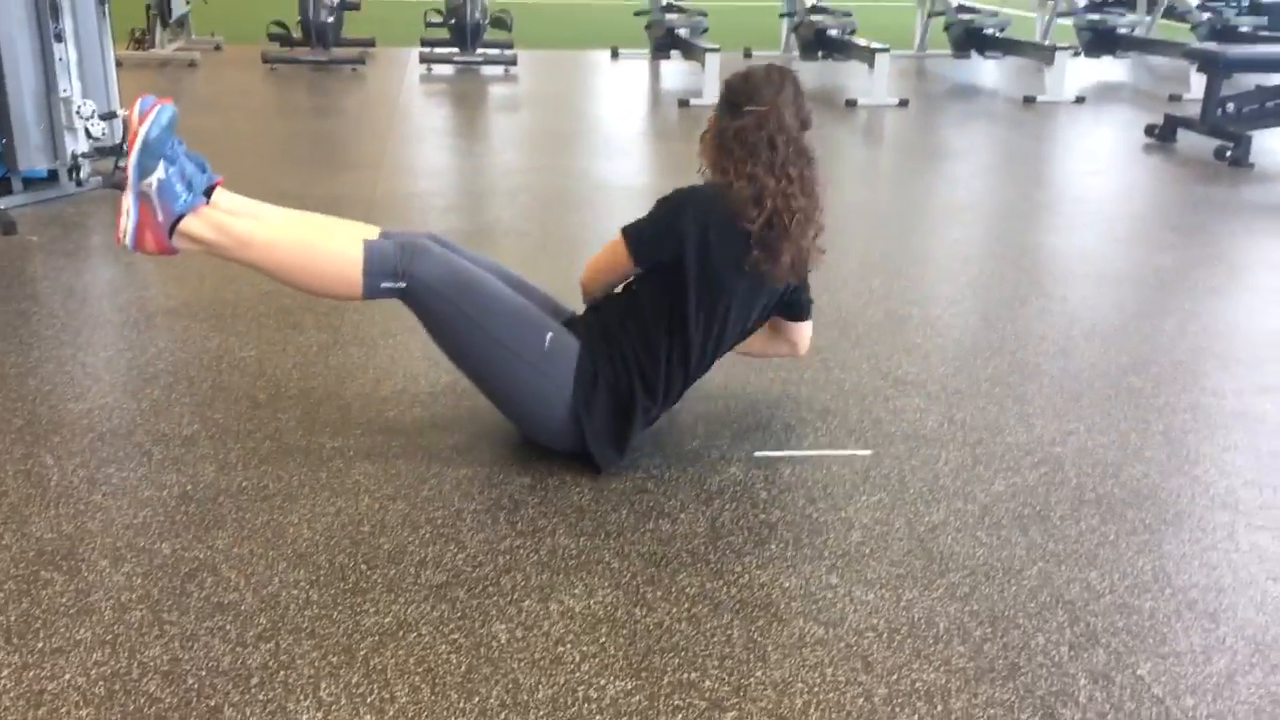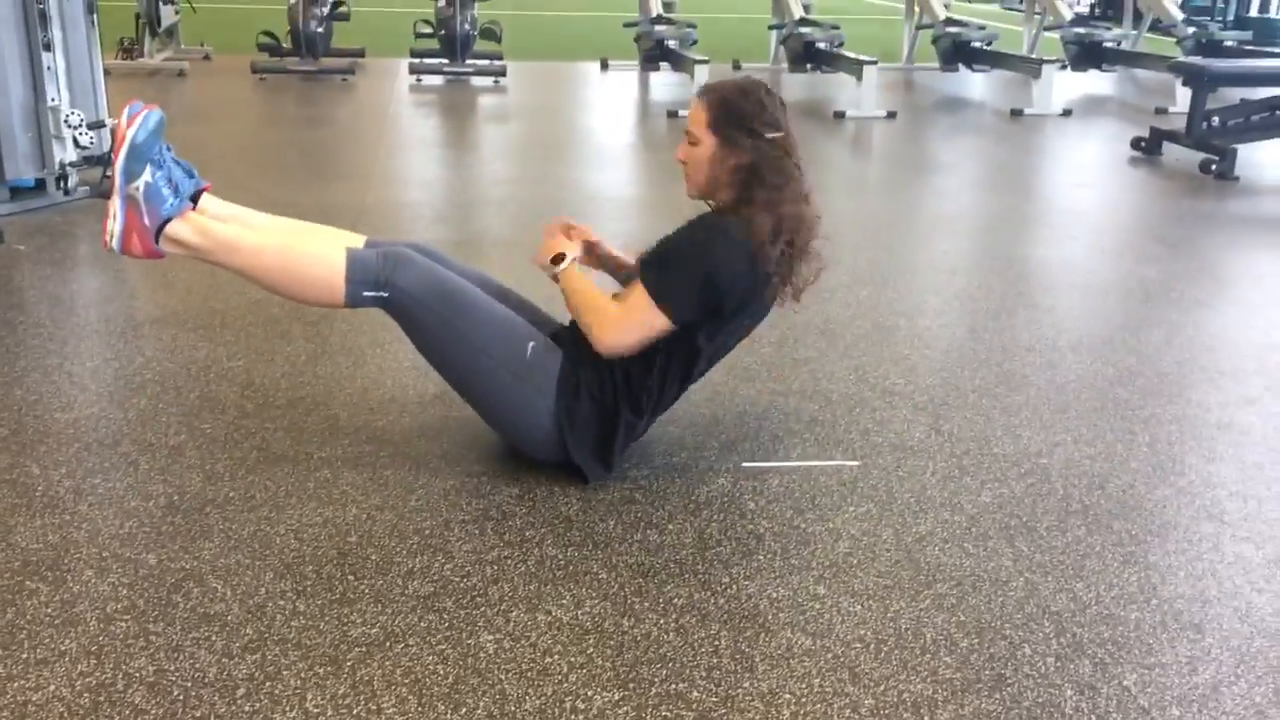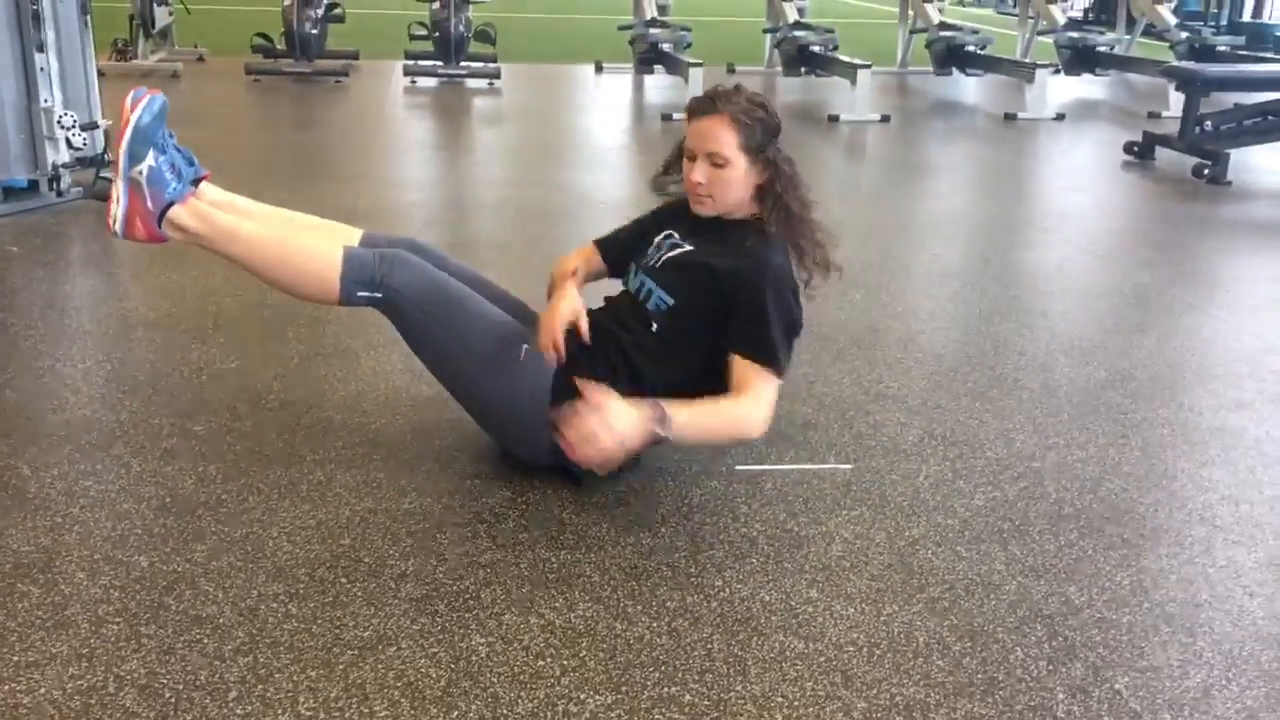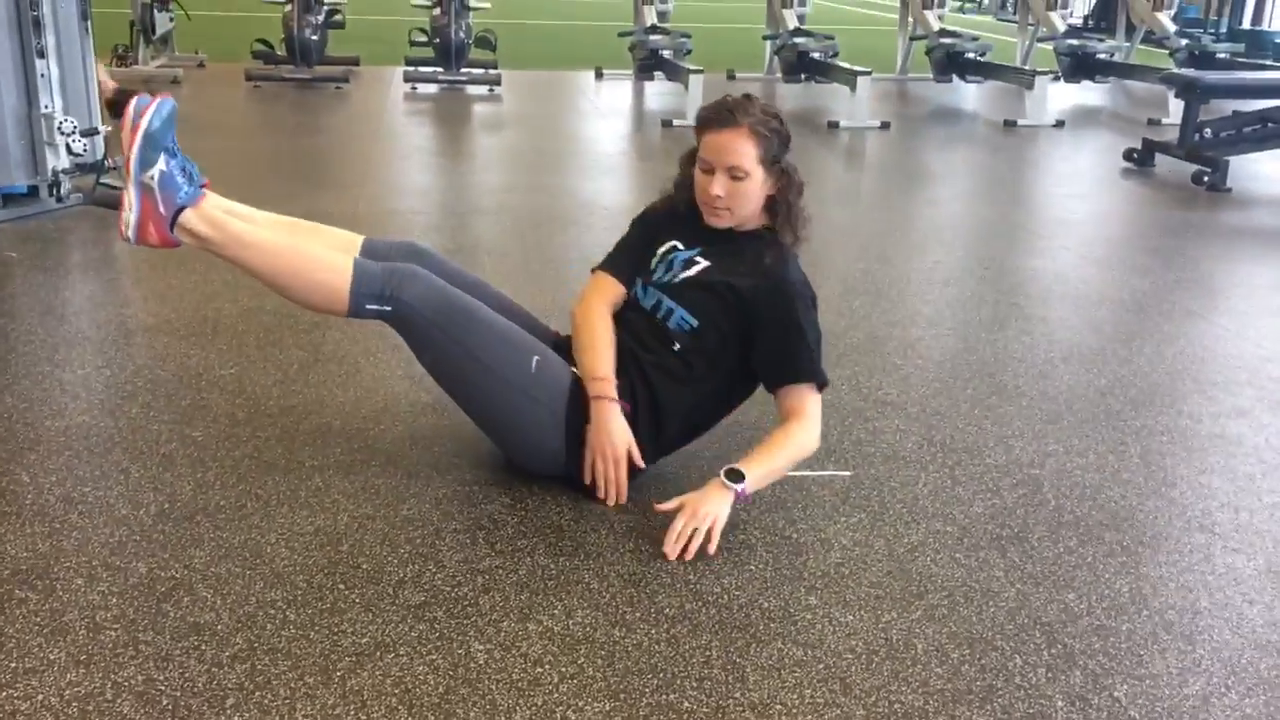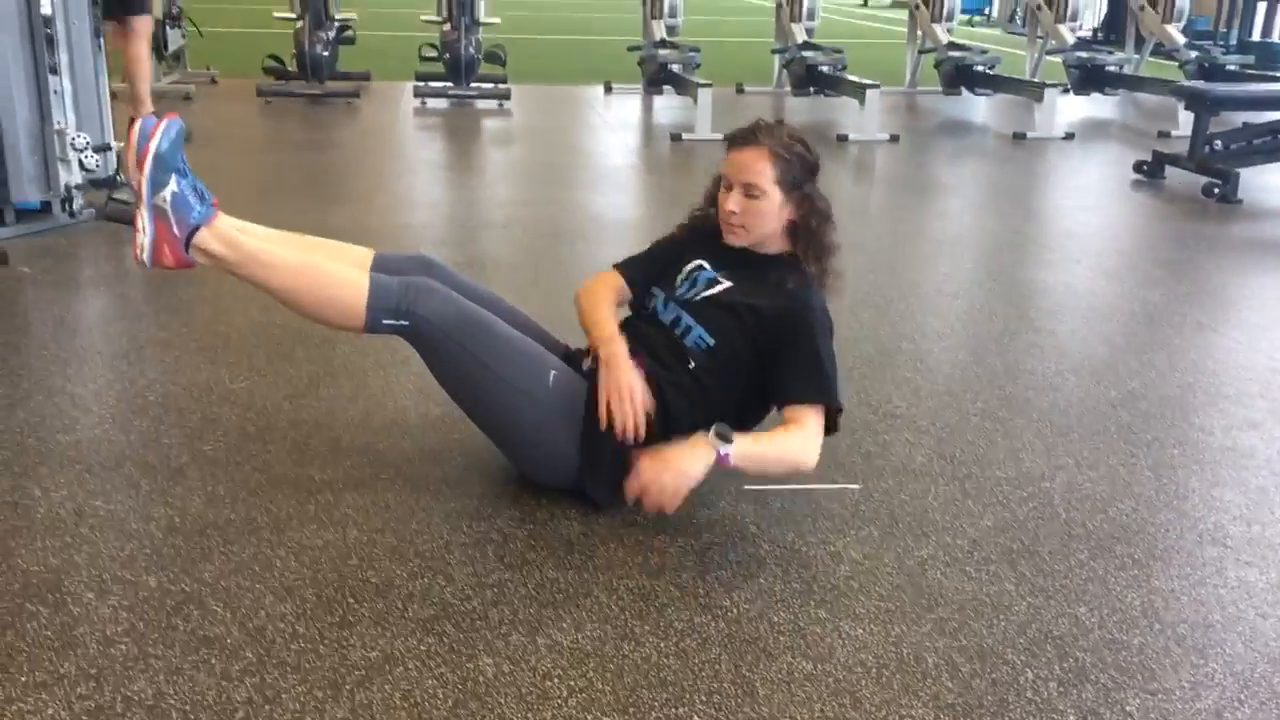
dt=0.2s
person 1, frame 1
left shoulder: (700, 210)
right shoulder: (782, 232)
left elbow: (597, 282)
right elbow: (795, 340)
left hip: (584, 398)
right hip: (587, 359)
left knee: (409, 265)
right knee: (424, 245)
left ankle: (180, 221)
right ankle: (205, 202)
person 1, frame 2
left shoulder: (718, 245)
right shoulder: (757, 239)
left elbow: (610, 331)
left wrist: (565, 264)
right wrist: (602, 255)
left hip: (569, 411)
right hip: (576, 373)
left knee: (393, 275)
right knee: (409, 255)
left ankle: (168, 225)
right ankle: (193, 207)
person 1, frame 3
left shoulder: (760, 272)
right shoulder: (693, 220)
left elbow: (754, 410)
right elbow: (582, 260)
left wrist: (644, 420)
right wrist: (565, 293)
left hip: (569, 410)
right hip: (578, 362)
left knee: (389, 275)
right knee: (403, 250)
left ankle: (172, 211)
right ankle: (193, 194)
person 1, frame 4
left shoulder: (779, 289)
right shoulder: (673, 222)
left elbow: (804, 424)
right elbow: (595, 302)
left wrist: (728, 486)
right wrist: (602, 398)
left hip: (570, 427)
right hip: (579, 390)
left knee: (399, 289)
right knee: (405, 257)
left ankle: (181, 214)
right ankle: (193, 202)
person 1, frame 5
left shoulder: (795, 311)
right shoulder: (698, 241)
left elbow: (805, 443)
right elbow: (599, 290)
left wrist: (713, 447)
right wrist: (615, 355)
left hip: (591, 435)
right hip: (581, 378)
left knee: (414, 301)
right knee: (421, 270)
left ankle: (196, 235)
right ankle: (204, 224)
